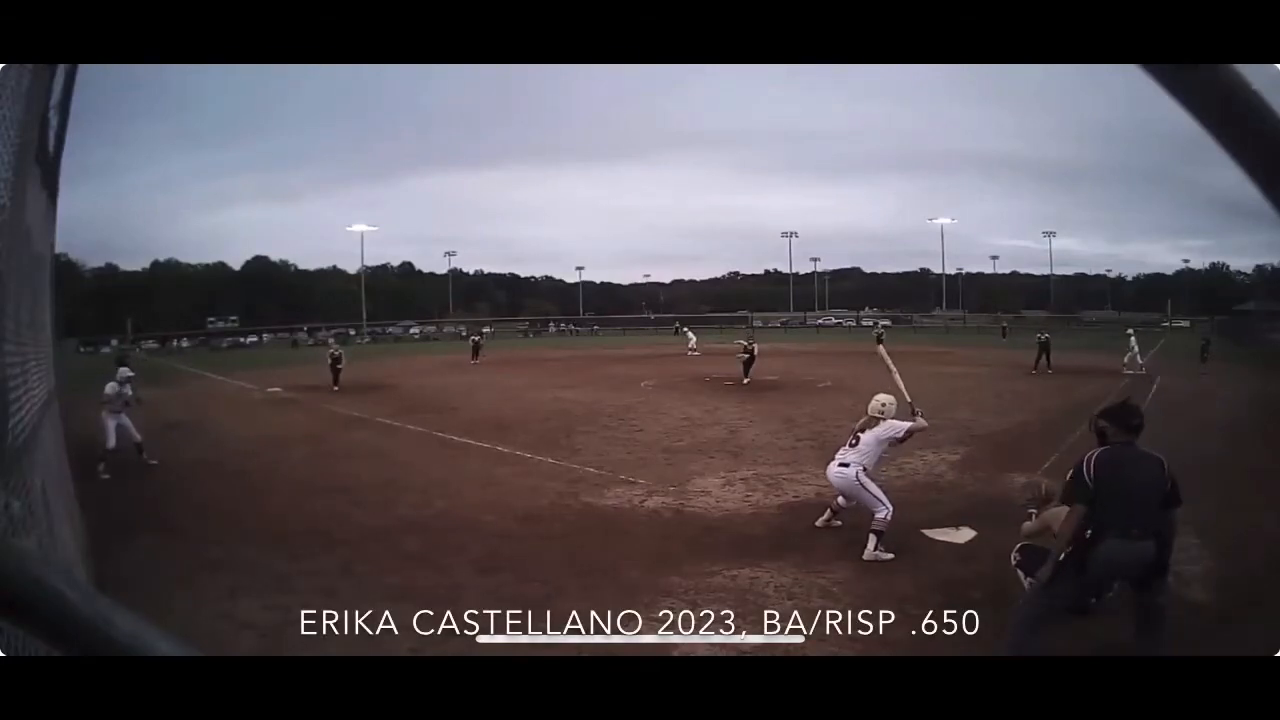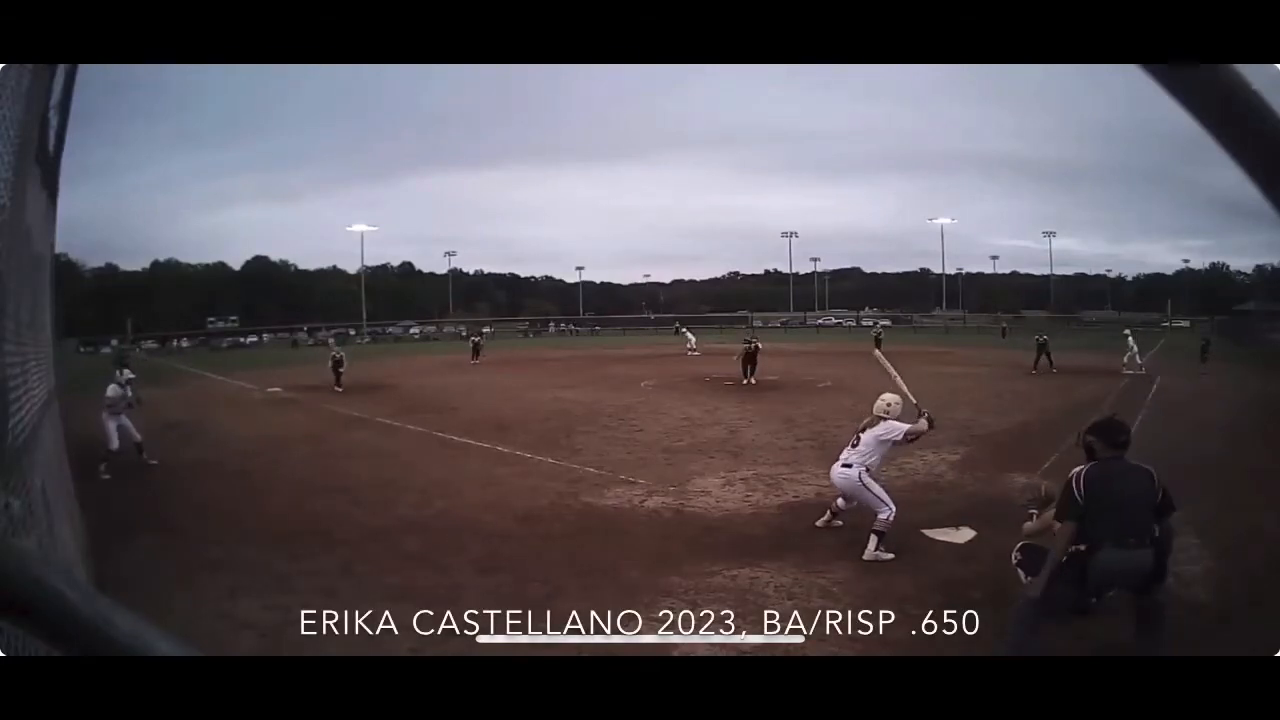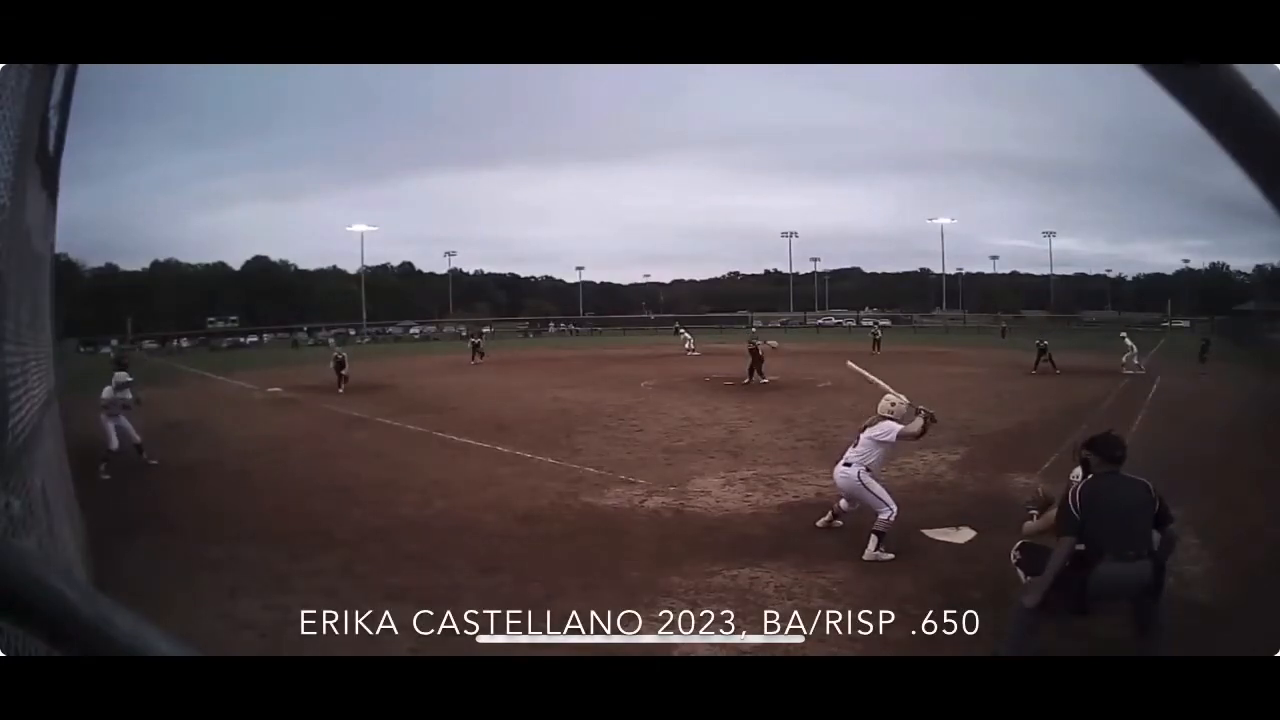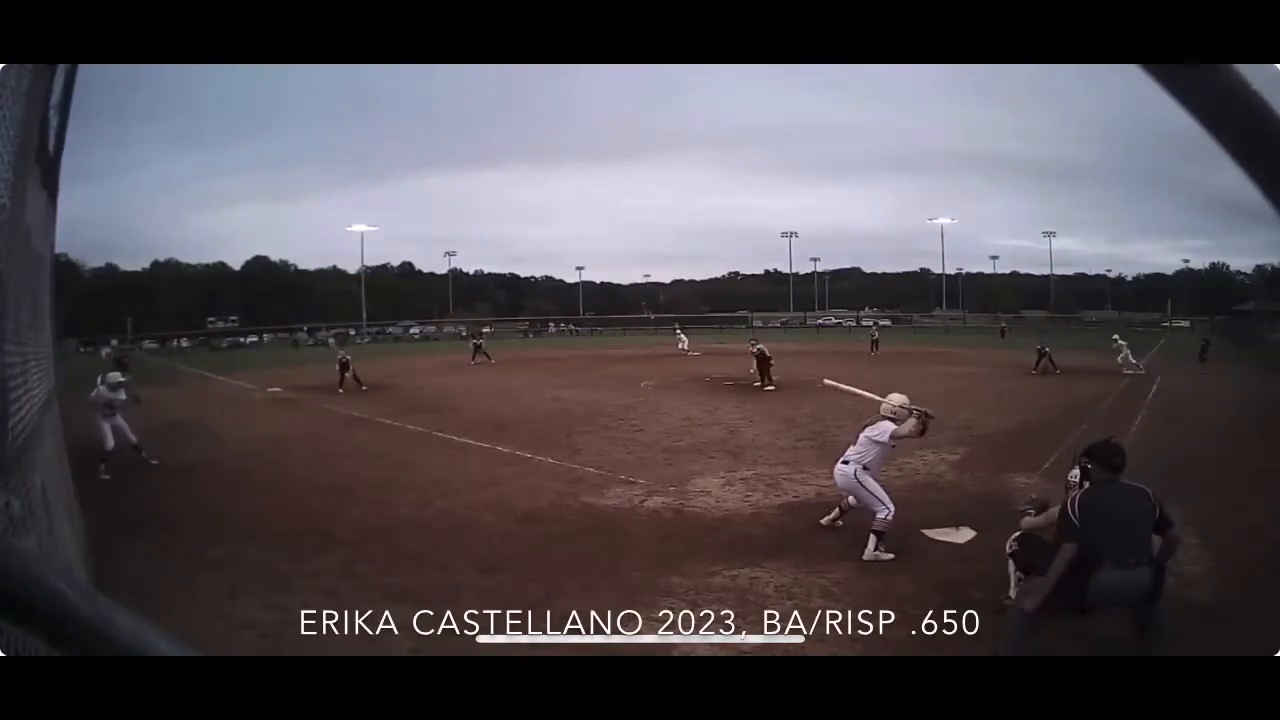
dt=0.2s
person 1, frame 1
left shoulder: (1094, 461)
right shoulder: (1159, 465)
left elbow: (1076, 516)
right elbow: (1169, 520)
left wrist: (1049, 565)
right wrist: (1163, 558)
left hip: (1104, 550)
right hip: (1148, 552)
left knee: (1040, 597)
right knee: (1151, 602)
left ankle: (1019, 649)
person 1, frame 2
left shoulder: (1083, 477)
right shoulder: (1148, 476)
left elbow: (1066, 533)
right elbow: (1166, 528)
left wrist: (1041, 580)
right wrist: (1159, 564)
left hip: (1101, 561)
right hip: (1145, 562)
left knee: (1036, 597)
right knee: (1149, 598)
left ankle: (1017, 651)
person 1, frame 3
left shoulder: (1079, 492)
right shoulder: (1145, 489)
left elbow: (1065, 547)
right elbow: (1169, 536)
left wrist: (1038, 591)
right wrist: (1156, 568)
left hip: (1101, 576)
right hip: (1143, 575)
left knee: (1031, 598)
right knee: (1147, 594)
left ankle: (1013, 652)
person 1, frame 4
left shoulder: (1078, 500)
right shoulder: (1145, 495)
left elbow: (1067, 554)
right elbow: (1171, 539)
left wrist: (1038, 596)
left hip: (1100, 584)
right hip: (1143, 583)
left knee: (1028, 594)
left ankle: (1011, 652)
right ankle: (1151, 649)
